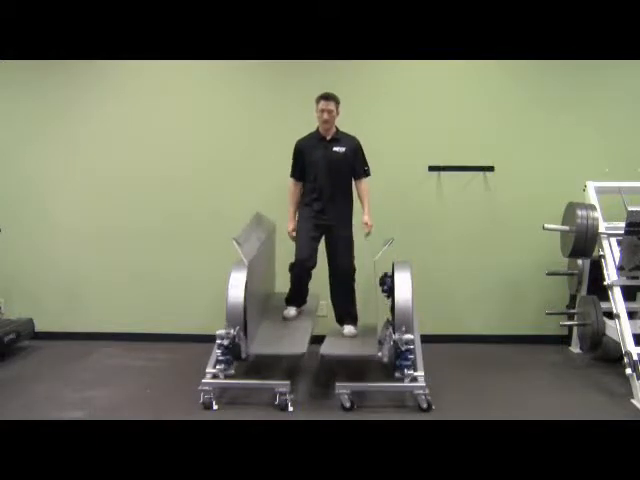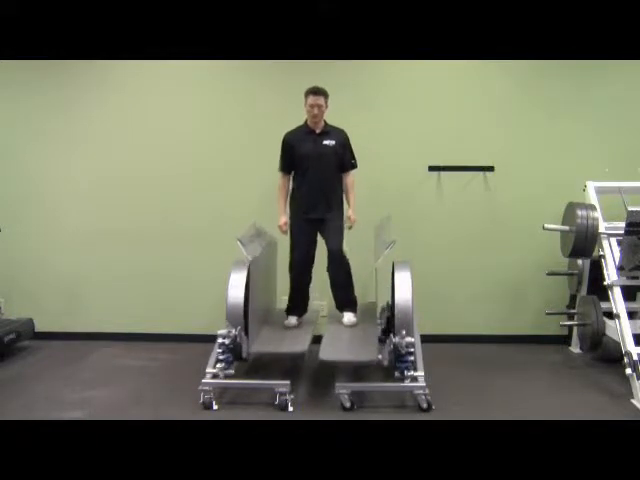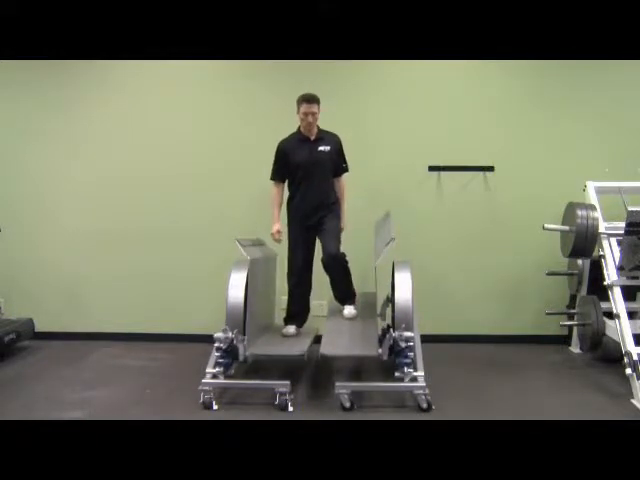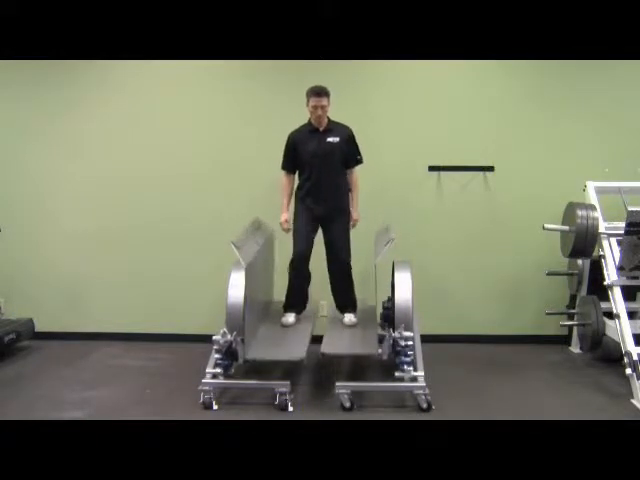
dt=0.3s
person 1, frame 1
left shoulder: (351, 144)
right shoulder: (303, 145)
left elbow: (361, 180)
right elbow: (296, 183)
left wrist: (366, 213)
right wrist: (291, 218)
left hip: (340, 217)
right hip: (309, 215)
left knee: (343, 269)
right knee: (303, 261)
left ankle: (347, 319)
right ankle: (295, 302)
person 1, frame 2
left shoulder: (339, 137)
right shoulder: (292, 138)
left elbow: (347, 175)
right elbow: (285, 177)
left wrist: (351, 207)
right wrist: (282, 212)
left hip: (331, 210)
right hip: (301, 211)
left knee: (336, 255)
right knee: (300, 262)
left ankle: (347, 307)
right ankle: (296, 311)
person 1, frame 3
left shoulder: (333, 141)
right shoulder: (286, 146)
left elbow: (338, 179)
right elbow: (278, 185)
left wrist: (342, 213)
right wrist: (276, 220)
left hip: (328, 213)
right hip: (299, 217)
left knee: (333, 255)
right knee: (298, 269)
left ankle: (348, 300)
right ankle: (294, 319)
person 1, frame 4
left shoulder: (344, 133)
right shoulder: (296, 137)
left elbow: (351, 172)
right elbow: (288, 175)
left wrist: (354, 206)
right wrist: (285, 210)
left hip: (337, 208)
right hip: (306, 207)
left knee: (340, 259)
right knee: (299, 256)
left ankle: (348, 308)
right ankle: (293, 308)
